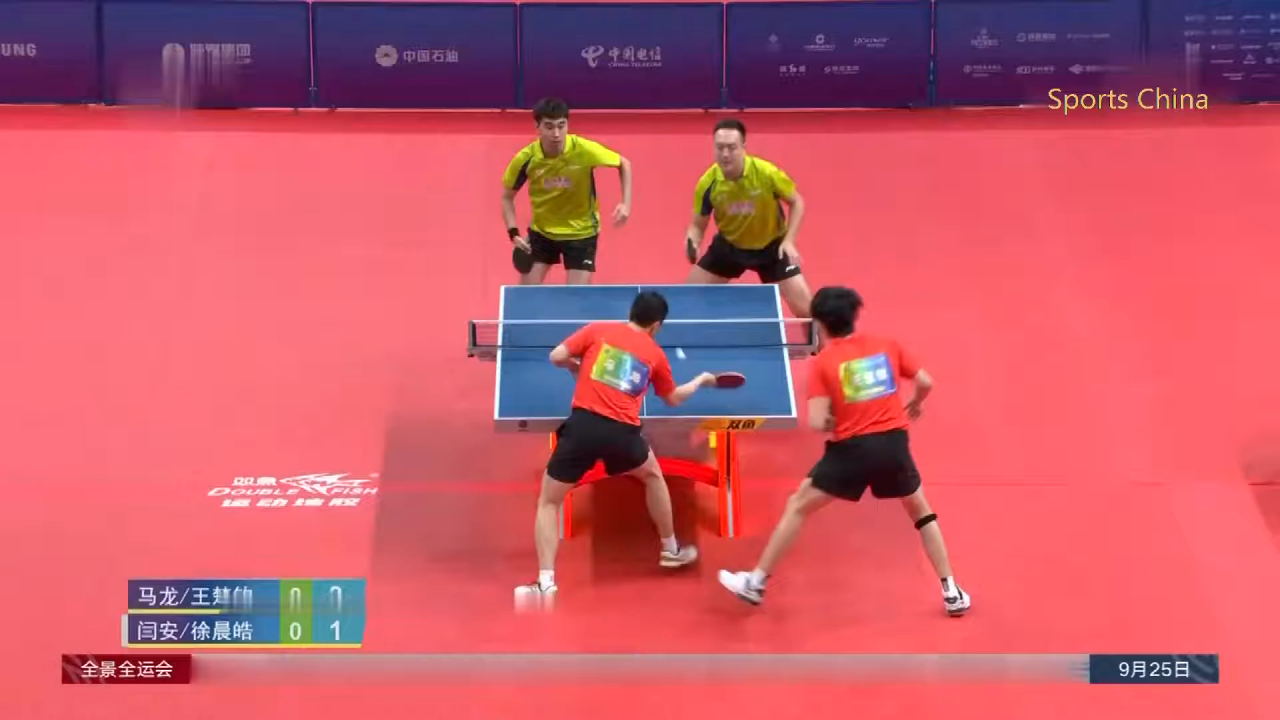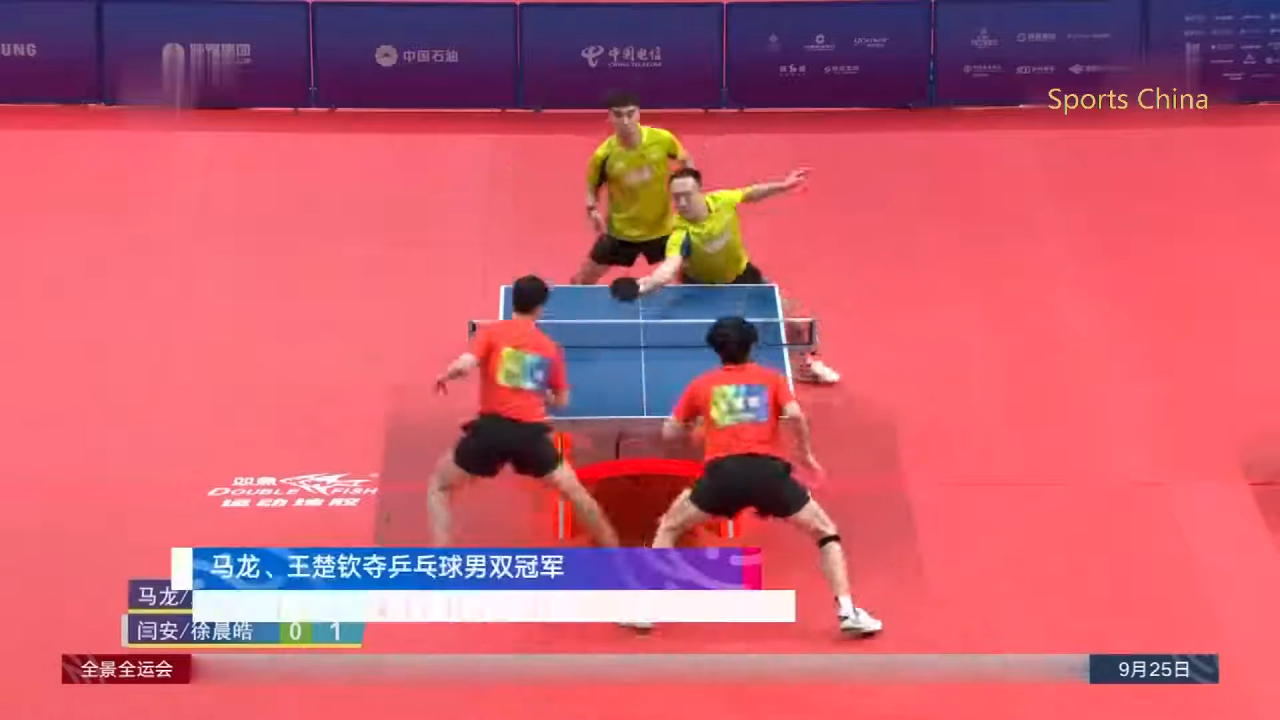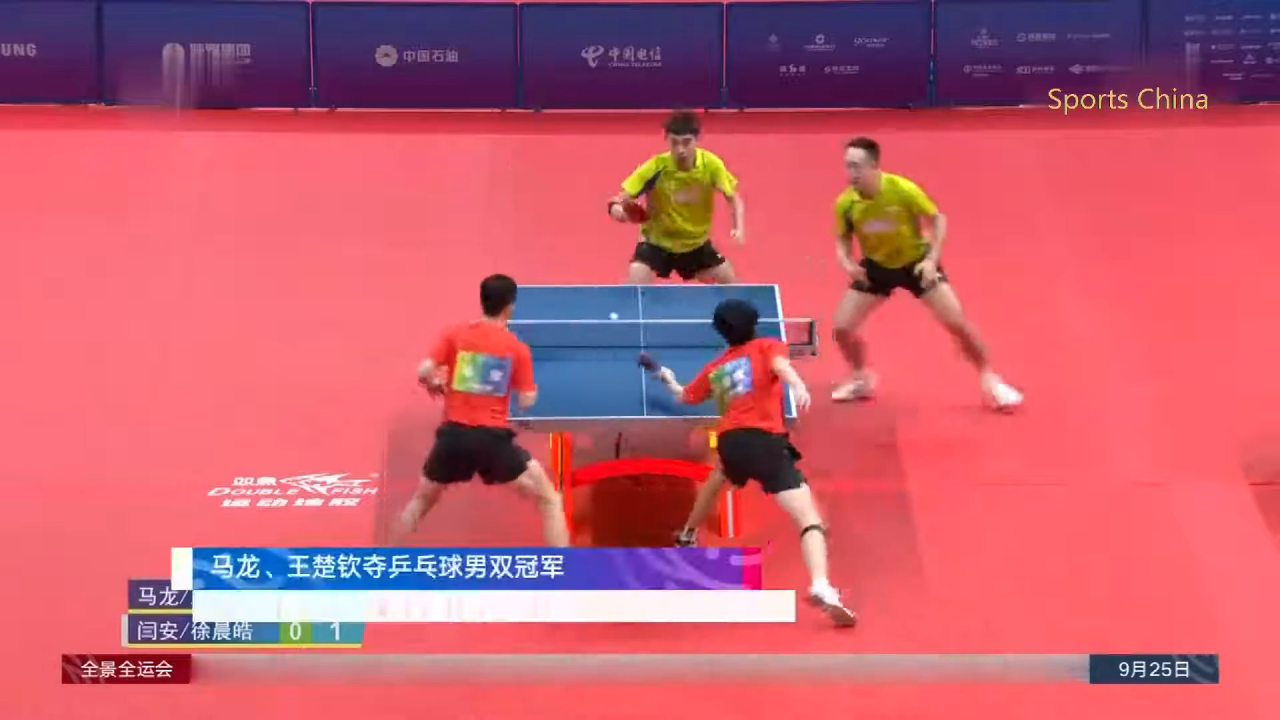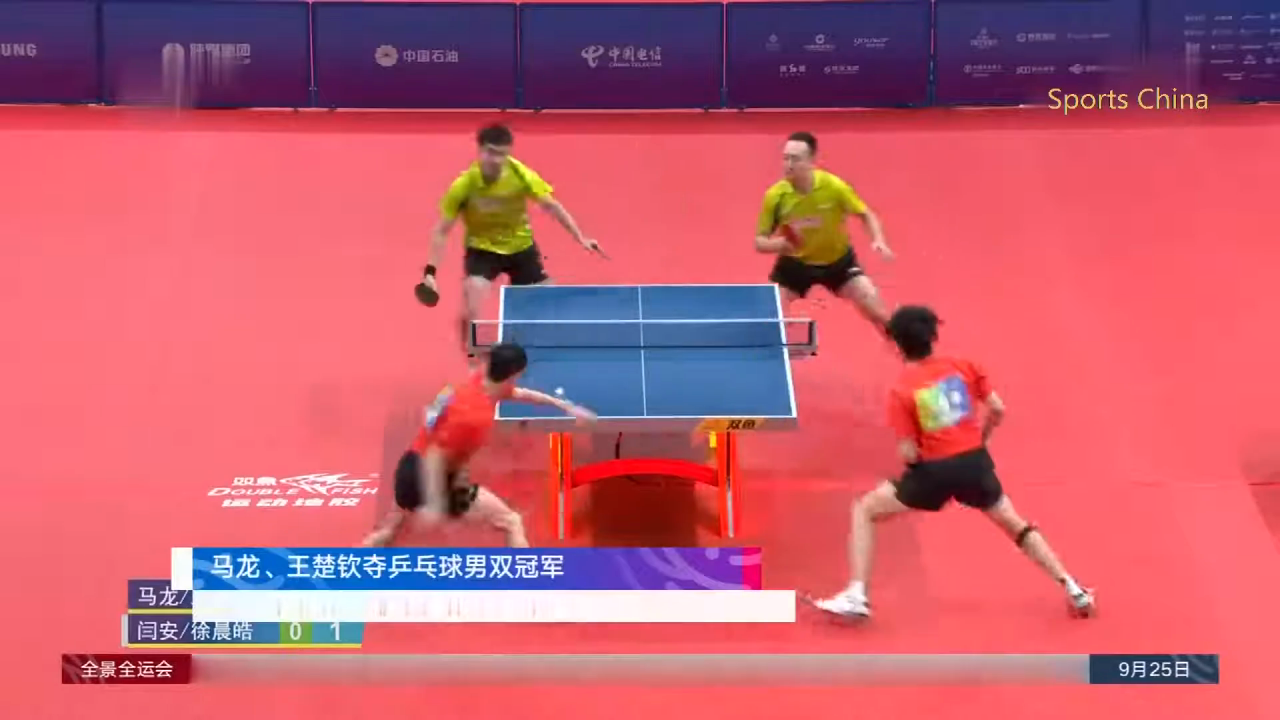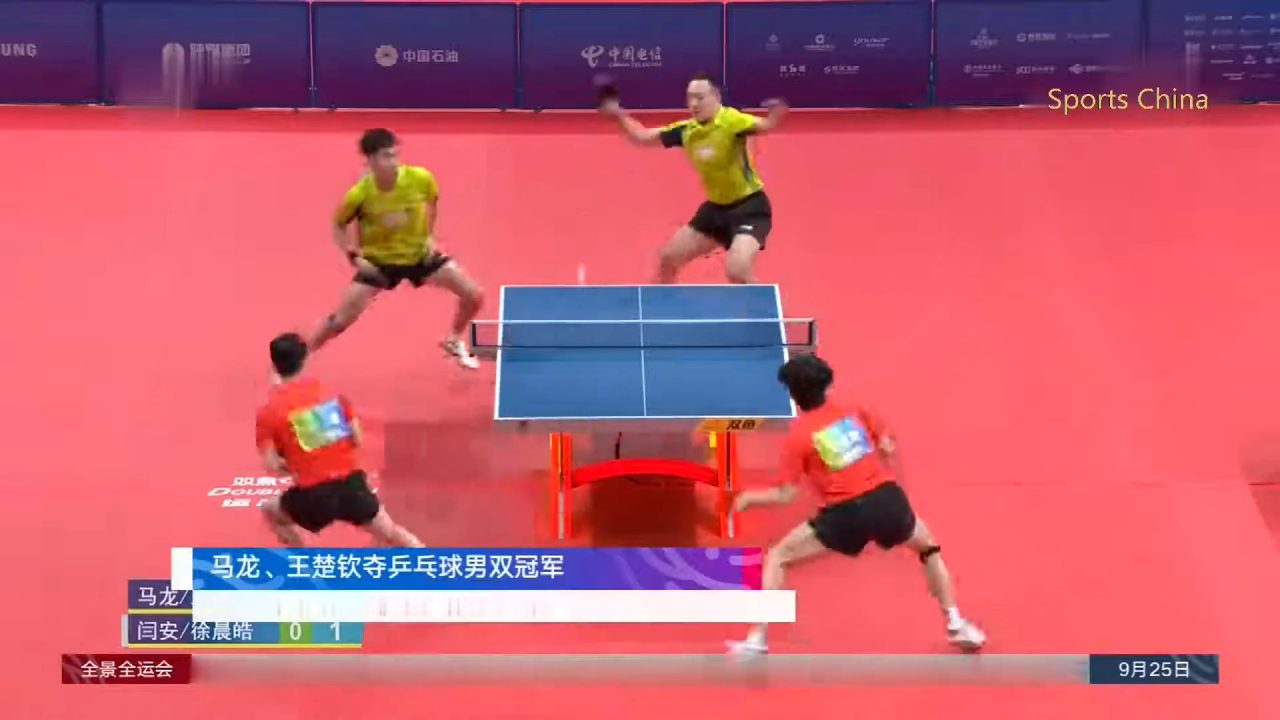
dt=0.7s
person 1, frame 1
left shoulder: (824, 361)
right shoulder: (886, 346)
left elbow: (816, 420)
right elbow: (925, 383)
right wrist: (914, 406)
left hip: (852, 449)
right hip: (894, 445)
left knee: (797, 508)
right knee: (921, 511)
left ankle: (755, 583)
right ankle: (952, 592)
person 1, frame 2
left shoulder: (701, 384)
right shoulder: (771, 378)
left elbow: (669, 433)
right elbow: (795, 414)
left wrist: (695, 422)
right wrist: (807, 454)
left hip: (723, 472)
right hip: (769, 471)
left knee: (669, 527)
right knee: (826, 532)
right ankle: (847, 612)
person 1, frame 3
left shoulder: (713, 368)
right shoulder: (766, 347)
left elbow: (683, 397)
right elbow: (781, 365)
left wrist: (668, 377)
right wrist: (799, 385)
left hip: (732, 444)
right hip: (767, 443)
left knee: (717, 481)
right knee: (811, 522)
left ankle: (687, 537)
right ankle: (822, 588)
person 1, frame 4
left shoulder: (902, 390)
right shoulder: (963, 367)
left elbow: (908, 453)
right elbow: (998, 408)
left wrist: (920, 444)
left hip: (933, 471)
right hip: (973, 463)
left knee: (863, 512)
right knee: (1016, 526)
left ankle: (856, 597)
right ankle: (1071, 589)
person 1, frame 5
left shoulder: (797, 437)
right shoulder: (853, 412)
left elbow: (789, 496)
right elbow: (888, 450)
left wrist: (752, 497)
left hip: (849, 514)
right hip: (888, 500)
left knee: (777, 558)
right knee: (928, 548)
left ankle: (757, 641)
right ankle: (957, 625)
person 2, frame 1
left shoulder: (598, 330)
right shoulder: (655, 354)
left elbow: (557, 356)
right elbow: (674, 398)
left wrist: (578, 365)
right wrist: (701, 380)
left hip: (583, 426)
right hip: (622, 432)
left knee: (548, 503)
right knee: (652, 475)
left ankle: (545, 583)
right ankle: (671, 549)
person 2, frame 2
left shoulder: (492, 332)
right shoulder: (551, 349)
left elbow: (464, 364)
right elbow: (561, 401)
left wrist: (446, 374)
left hip: (493, 428)
right hip: (531, 432)
left knee: (438, 485)
right knee: (576, 494)
person 2, frame 3
left shoulder: (455, 336)
right shoulder: (517, 347)
left elbow: (424, 373)
right elbow: (527, 399)
left wrist: (436, 384)
right wrist: (526, 380)
left hip: (454, 435)
right hip: (495, 440)
left knee: (421, 499)
right knee: (550, 501)
person 2, frame 4
left shoulder: (480, 381)
right shoulder: (472, 417)
left elbow: (513, 392)
right elbow: (433, 456)
left wrist: (563, 404)
right wrist: (433, 505)
left hip: (409, 470)
left knee: (395, 524)
right knee: (511, 524)
person 2, frame 5
left shoulder: (270, 411)
right shoulder: (329, 392)
left elbow: (271, 465)
right elbow: (357, 439)
left hip: (312, 496)
right hip: (351, 486)
left knee: (271, 512)
right knee: (391, 534)
person 3, frame 1
left shoulder: (767, 174)
right shoulder: (708, 183)
left elbow: (797, 202)
right elbow: (698, 223)
left wrist: (789, 240)
right wrist: (692, 242)
left hip: (770, 245)
right hip: (729, 245)
left knee: (805, 310)
person 3, frame 2
left shoulder: (725, 200)
right shoulder: (681, 234)
left elbow: (749, 193)
right elbow: (669, 268)
left wrist: (784, 185)
right wrist: (649, 281)
left hip: (740, 274)
right hip: (702, 285)
left knee: (794, 320)
left ankle: (807, 364)
person 3, frame 3
left shoulder: (903, 190)
right shoulder: (845, 204)
left elbow: (938, 219)
right elbow: (843, 239)
left wrist: (930, 259)
right wrist: (847, 263)
left hip: (917, 263)
right hip: (877, 266)
left knee: (957, 323)
right knee: (842, 328)
left ankle: (989, 380)
right ankle: (861, 381)
person 3, frame 4
left shoulder: (835, 187)
right shoulder: (775, 196)
left elbow: (866, 215)
right elbow: (760, 242)
left wrist: (878, 240)
right wrist: (780, 244)
left hip: (838, 260)
right hip: (796, 264)
left knee: (877, 312)
person 3, frame 5
left shoulder: (732, 121)
right shoulder: (687, 130)
left elbow: (763, 126)
right elbow: (643, 136)
left wrist: (775, 116)
right wrist: (617, 112)
left hip: (749, 206)
right hip: (718, 207)
left knee: (737, 269)
right knee: (669, 257)
person 4, frame 1
left shoulder: (586, 150)
right shoulder: (525, 159)
left elbow: (624, 165)
right elbow: (507, 197)
left wrist: (625, 202)
right wrist: (514, 233)
left hip: (582, 231)
right hip: (542, 230)
person 4, frame 2
left shoulder: (662, 139)
right shoulder: (603, 155)
left elbow: (686, 161)
right elbow: (592, 190)
right wrist: (592, 210)
left hip: (662, 228)
right hip: (619, 231)
right knee: (582, 281)
person 4, frame 3
left shoulder: (712, 165)
right shoulder: (655, 168)
left elbow: (734, 199)
right elbow: (622, 195)
left wrist: (739, 228)
right wrist: (615, 207)
left hip: (696, 244)
right hip: (657, 243)
person 4, frame 4
left shoulder: (519, 173)
right shoulder: (463, 185)
left elbow: (551, 205)
right elbow: (442, 230)
left wrist: (581, 238)
right wrist: (430, 272)
left hip: (520, 246)
right hip: (482, 249)
right knee: (470, 315)
person 4, frame 5
left shoulder: (420, 178)
right shoulder: (359, 195)
left elbow: (434, 199)
right elbow: (339, 227)
left wrist: (431, 237)
right wrist: (354, 257)
left hip: (421, 253)
right hip: (379, 258)
left knee: (474, 295)
right knee: (343, 317)
left ankle: (454, 343)
